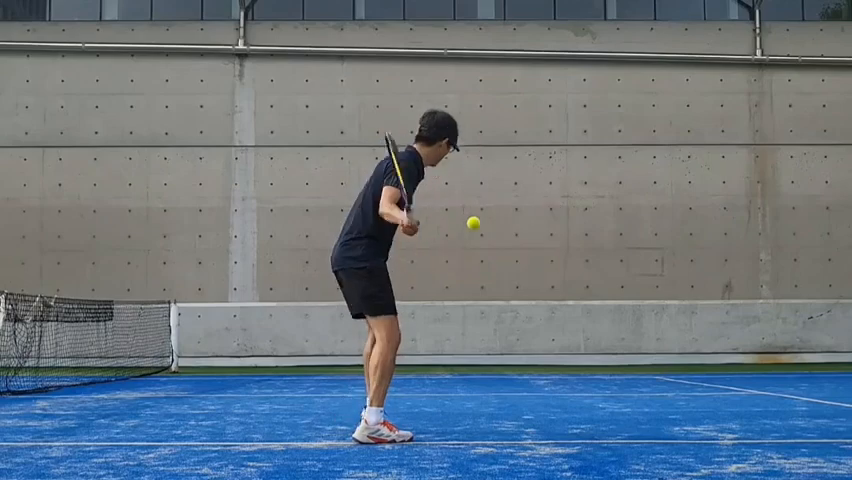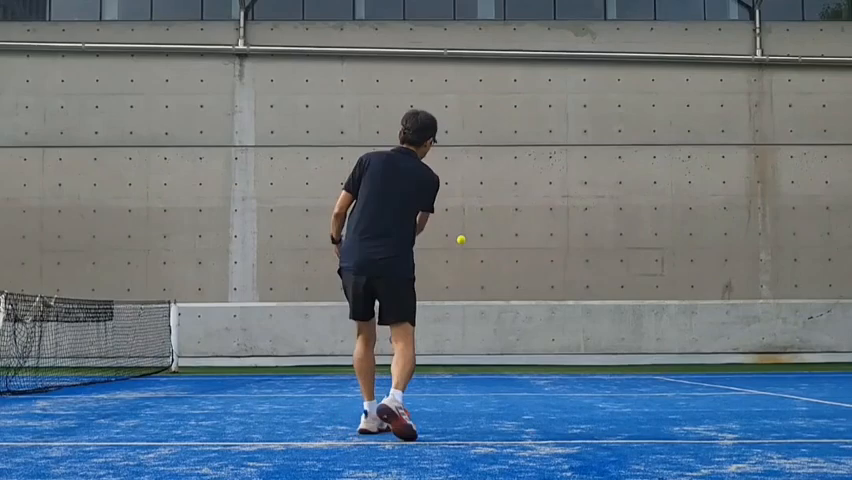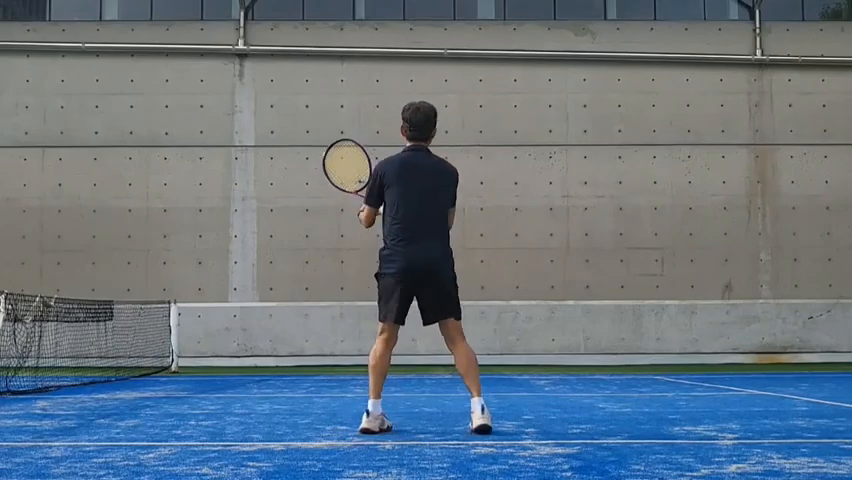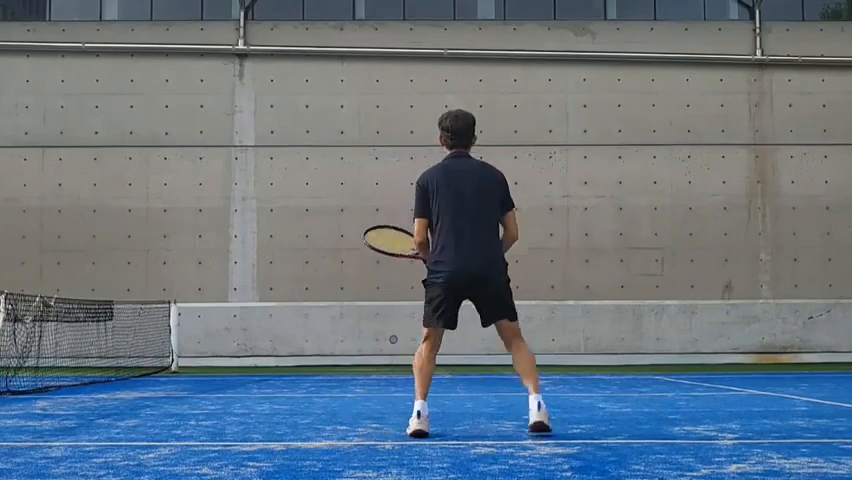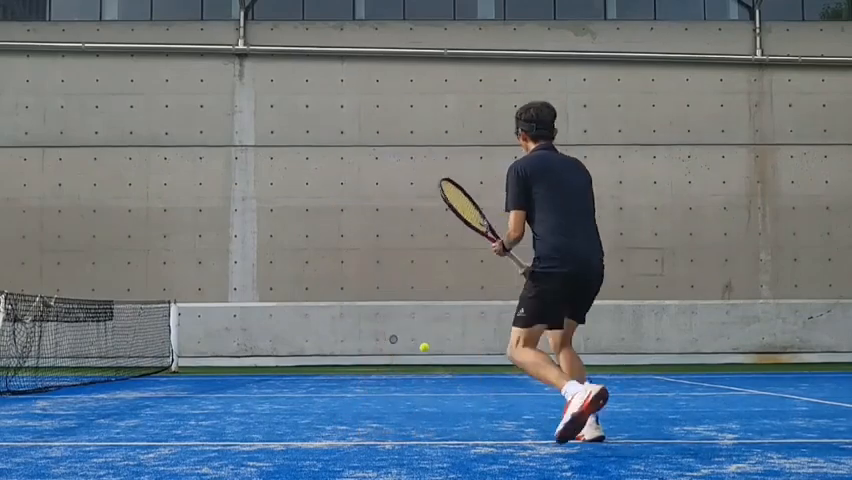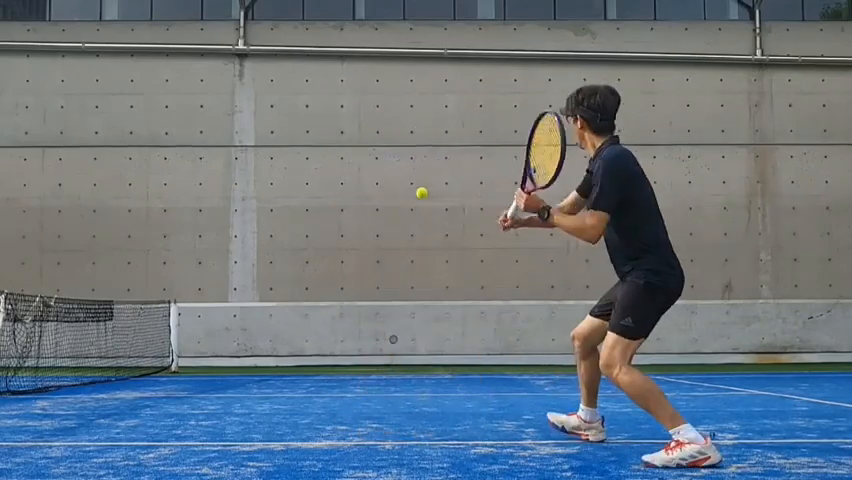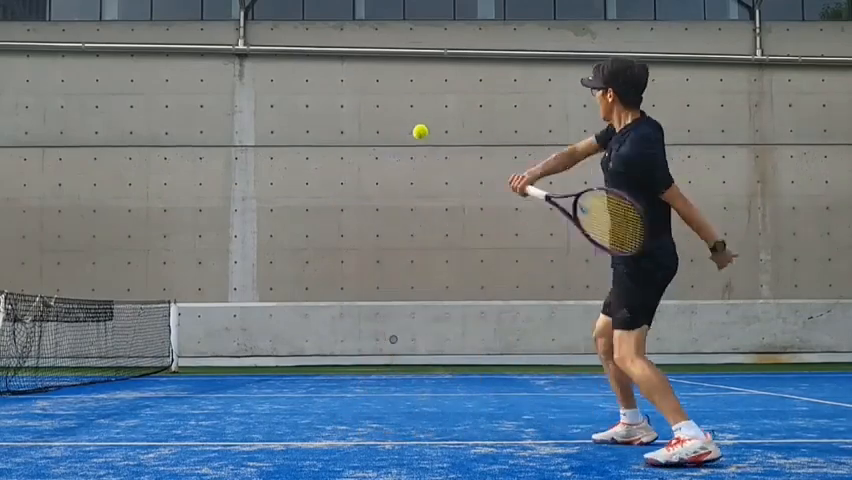
dt=0.4s
person 1, frame 1
left shoulder: (403, 163)
right shoulder: (403, 164)
right elbow: (385, 207)
right wrist: (404, 219)
left hip: (352, 256)
right hip: (361, 258)
left knee: (377, 334)
right knee: (389, 336)
left ankle: (371, 410)
right ankle: (373, 423)
person 1, frame 2
left shoulder: (369, 161)
right shoulder: (428, 178)
left elbow: (339, 210)
left wrist: (337, 240)
left hip: (355, 261)
right hip: (395, 266)
left knee: (365, 337)
right knee: (404, 342)
left ankle: (370, 413)
right ankle: (394, 401)
person 1, frame 3
left shoulder: (385, 167)
right shoulder: (449, 172)
left elbow: (367, 220)
left wrist: (365, 209)
left hip: (396, 265)
right hip: (438, 265)
left knee: (385, 337)
right knee: (456, 339)
left ankle: (373, 412)
right ankle: (479, 408)
person 1, frame 4
left shoulder: (429, 178)
right shoulder: (494, 175)
left elbow: (420, 239)
right elbow: (512, 233)
left wrist: (430, 260)
left hip: (446, 272)
right hip: (490, 271)
left knee: (429, 343)
right knee: (514, 342)
left ankle: (420, 414)
right ankle: (536, 405)
person 1, frame 5
left shoulder: (521, 168)
right shoulder: (579, 168)
left elbow: (516, 230)
left wrist: (502, 246)
left hip: (554, 266)
right hip: (591, 266)
left knee: (521, 348)
right knee: (562, 343)
left ankle: (579, 393)
right ankle: (587, 420)
person 1, frame 6
left shoulder: (612, 164)
right shoulder: (607, 161)
left elbow: (592, 231)
right elbow: (568, 210)
left wrist: (542, 212)
right wrist: (523, 217)
left hip: (652, 276)
right hip: (640, 276)
left knee: (614, 362)
right knee: (583, 338)
left ankle: (693, 441)
right ankle: (588, 419)
person 1, frame 7
left shoulder: (637, 149)
right shoulder: (619, 131)
left elbow: (680, 203)
right elbow: (575, 152)
left wrist: (715, 245)
right wrist: (533, 174)
left hip: (644, 263)
right hip: (632, 261)
left knee: (628, 355)
right knee: (604, 339)
left ankle: (693, 439)
right ankle: (633, 423)
